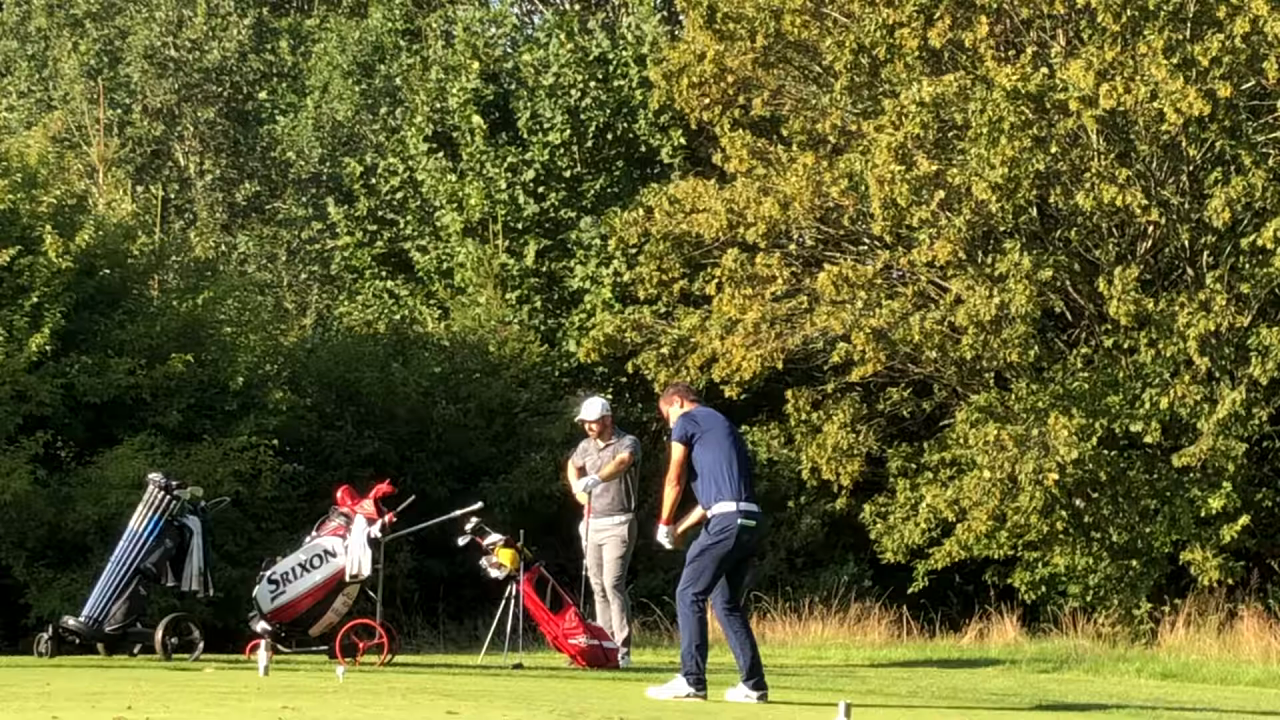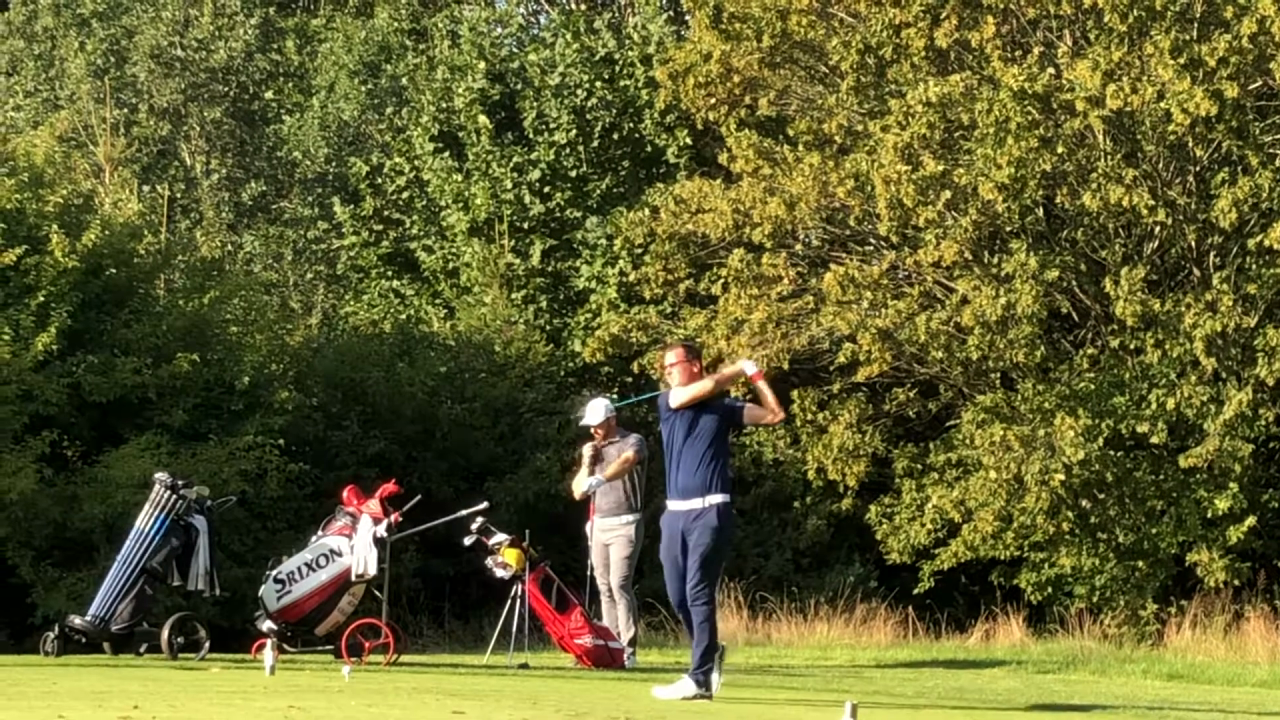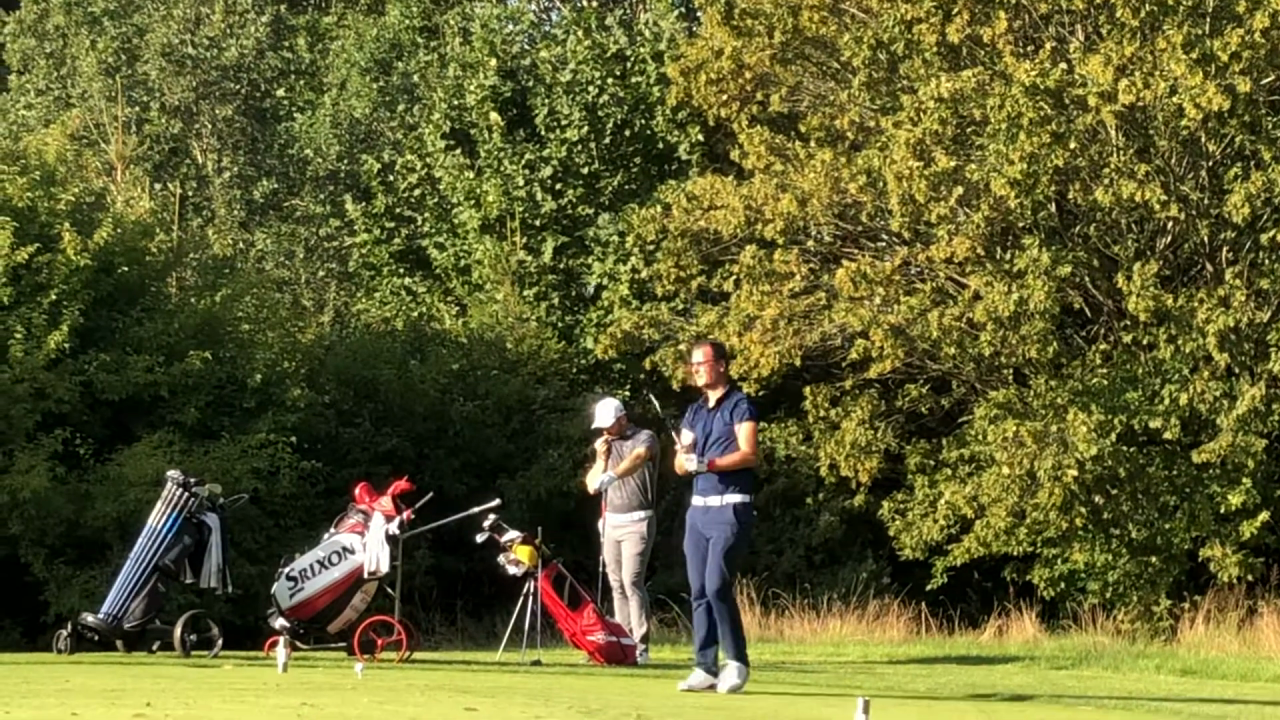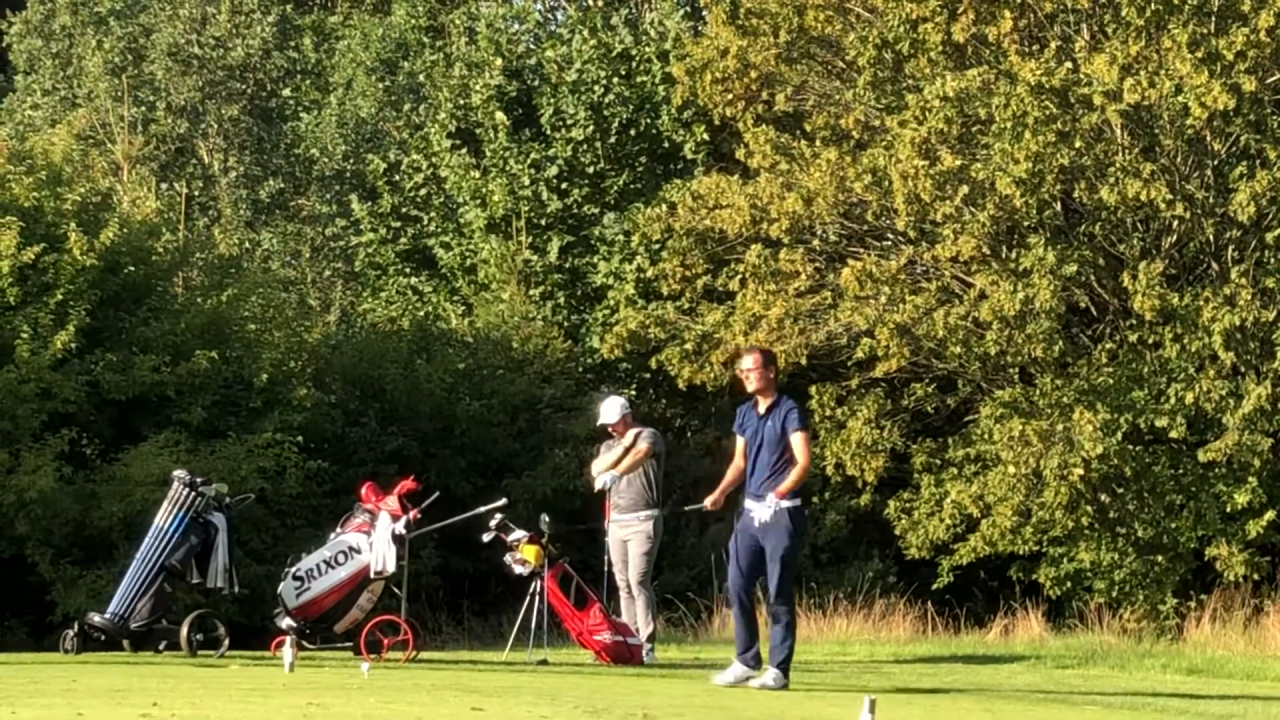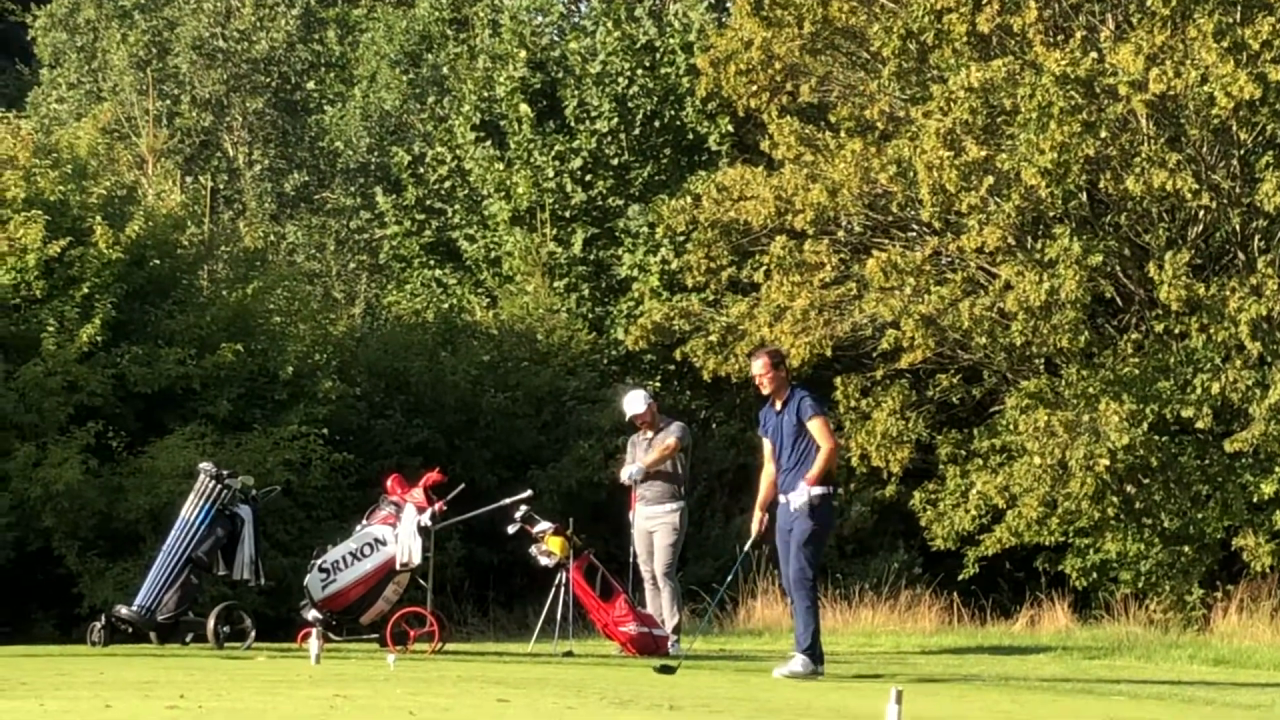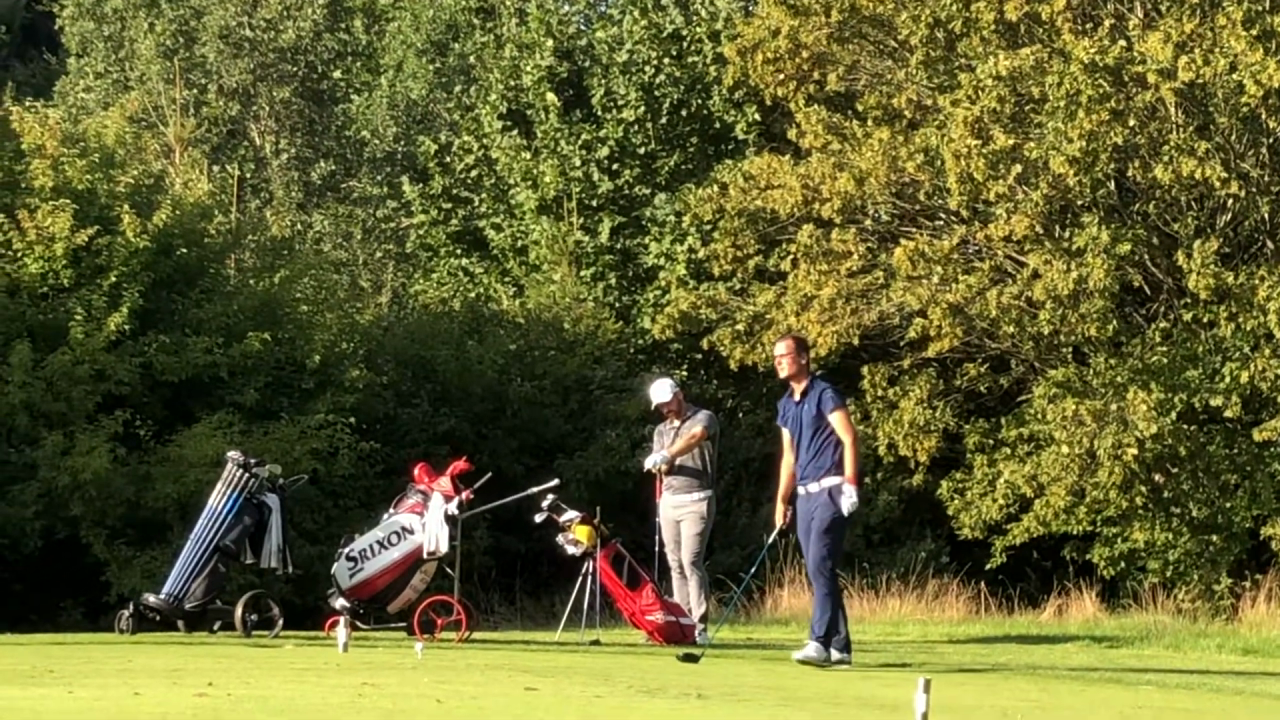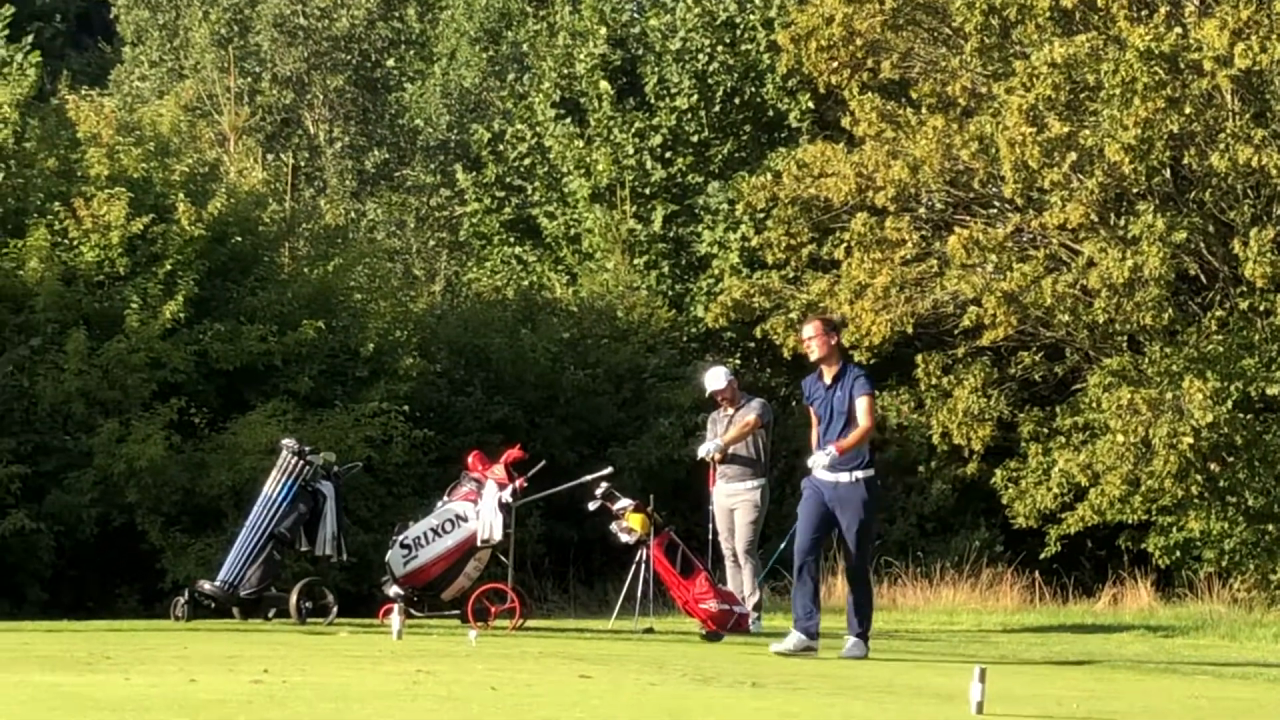
dt=0.7s
person 1, frame 1
left shoulder: (687, 419)
right shoulder: (719, 428)
left elbow: (674, 481)
left wrist: (664, 523)
right wrist: (682, 527)
left hip: (727, 519)
right hip: (746, 520)
left knee: (690, 594)
right knee: (728, 602)
left ankle: (692, 680)
right ankle: (754, 683)
person 1, frame 2
left shoulder: (725, 408)
right shoulder: (667, 402)
left elbow: (776, 414)
right elbow: (703, 388)
left wrist: (755, 375)
right wrist: (739, 369)
left hip: (710, 511)
right hip: (675, 513)
left knee: (698, 593)
right knee: (677, 595)
left ankle: (699, 679)
right ankle: (709, 652)
person 1, frame 3
left shoulder: (739, 404)
right shoulder: (694, 411)
left elbow: (749, 454)
right elbow: (680, 466)
left wrist: (706, 463)
right wrist: (683, 455)
left hip: (730, 509)
right hip: (698, 509)
left knee: (717, 585)
right knee: (699, 590)
left ankle: (736, 661)
right ankle: (705, 668)
person 1, frame 4
left shoulder: (790, 411)
right shoulder: (744, 413)
left elbow: (803, 463)
left wrist: (774, 497)
right wrist: (721, 491)
left hip: (782, 514)
right hip: (750, 513)
left knee: (779, 594)
right knee: (738, 586)
left ankle: (778, 669)
right ankle: (747, 662)
person 1, frame 5
left shoulder: (804, 402)
right shoulder: (766, 415)
left elbow: (829, 446)
left wrist: (807, 483)
right wrist: (759, 509)
left hip: (811, 502)
right hip: (786, 506)
left knee: (802, 578)
right knee: (791, 583)
left ankle: (806, 656)
right ankle: (810, 657)
person 1, frame 6
left shoulder: (824, 393)
right shoulder: (784, 405)
left elbow: (849, 439)
left wrist: (850, 484)
right wrist: (781, 500)
left hip: (830, 492)
right hip: (805, 496)
left knee: (819, 565)
right knee: (819, 570)
left ankle: (820, 642)
right ankle: (839, 646)
person 1, frame 7
left shoulder: (857, 379)
right shoulder: (810, 384)
left elbow: (867, 425)
left wrist: (835, 451)
left hip: (854, 484)
right hip: (819, 482)
left knee: (856, 564)
right knee: (804, 552)
left ankle: (858, 637)
right ankle: (804, 633)
person 2, frame 1
left shoulder: (627, 443)
right shoulder: (585, 446)
left elbow: (620, 463)
right elbow: (573, 465)
left wrist: (594, 479)
right wrist: (577, 489)
left hip: (618, 525)
right hip: (592, 525)
left knee: (613, 585)
right knee: (598, 588)
left ankle: (622, 651)
person 2, frame 2
left shoulder: (633, 441)
right shoulder: (593, 450)
left elbow: (625, 463)
right elbow: (578, 493)
left wrist: (599, 479)
right wrist: (586, 463)
left hip: (625, 525)
right hip: (598, 525)
left knee: (620, 585)
right knee: (604, 587)
left ankle: (628, 651)
person 2, frame 3
left shoulder: (644, 437)
right shoulder: (605, 445)
left elbow: (637, 459)
right elbow: (591, 487)
left wrist: (612, 475)
right wrist: (601, 457)
left hip: (637, 521)
right hip: (610, 522)
left knee: (632, 582)
right knee: (617, 585)
left ankle: (641, 647)
person 2, frame 4
left shoulder: (649, 435)
right shoulder: (610, 445)
left elbow: (639, 455)
right elbow: (596, 469)
left wrist: (614, 474)
right wrist: (624, 443)
left hip: (643, 521)
right hip: (616, 522)
left knee: (639, 581)
right knee: (624, 584)
left ankle: (648, 647)
person 2, frame 5
left shoulder: (677, 429)
right shoulder: (634, 441)
left elbow: (667, 450)
right elbow: (628, 478)
left wrist: (641, 466)
right wrist: (635, 470)
left hip: (669, 512)
right hip: (641, 513)
left knee: (663, 573)
right knee: (648, 575)
left ankle: (672, 638)
person 2, frame 6
left shoulder: (703, 418)
right shoulder: (661, 430)
left elbow: (695, 437)
right elbow: (660, 468)
left wrist: (666, 454)
right wrist: (661, 463)
left hip: (696, 501)
right hip: (668, 501)
left knee: (691, 561)
right knee: (676, 564)
left ankle: (700, 627)
person 2, frame 7
left shoulder: (757, 406)
right shoulder: (714, 418)
left elbow: (748, 425)
right elbow: (715, 456)
left wrist: (720, 442)
right wrist: (716, 452)
left hip: (750, 489)
right hip: (722, 490)
left knee: (745, 550)
right knee: (729, 553)
left ankle: (753, 615)
